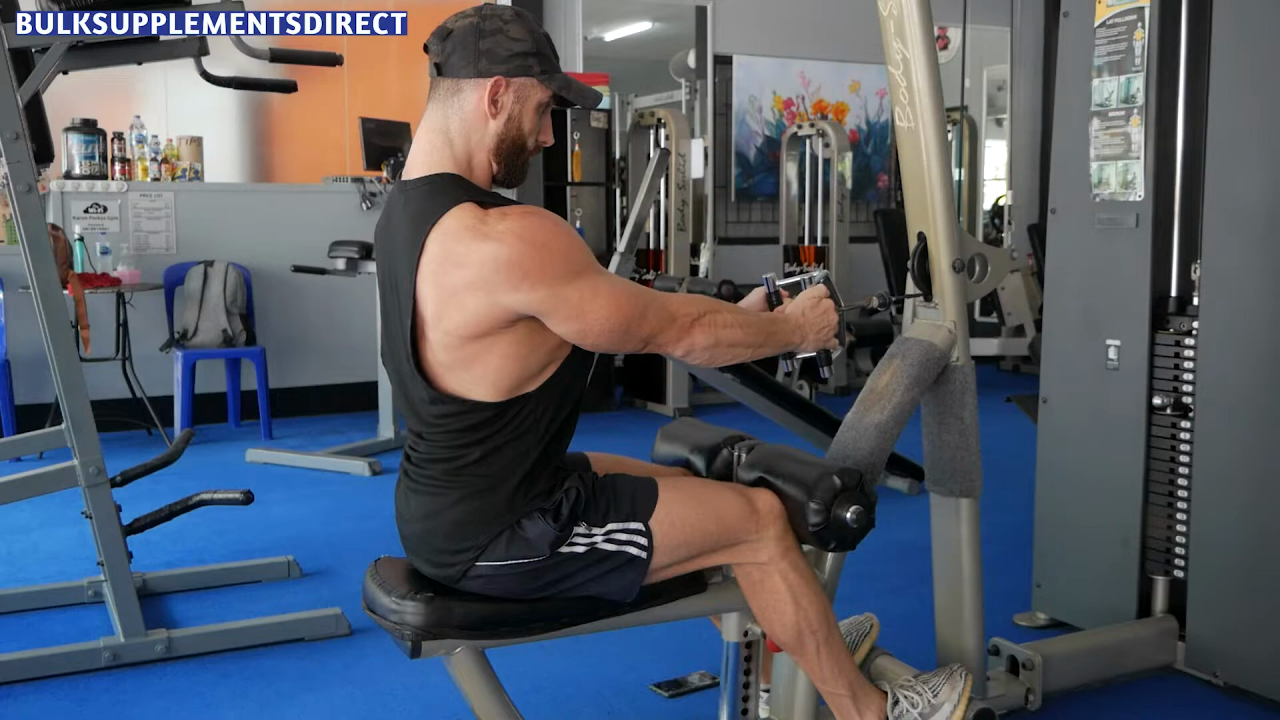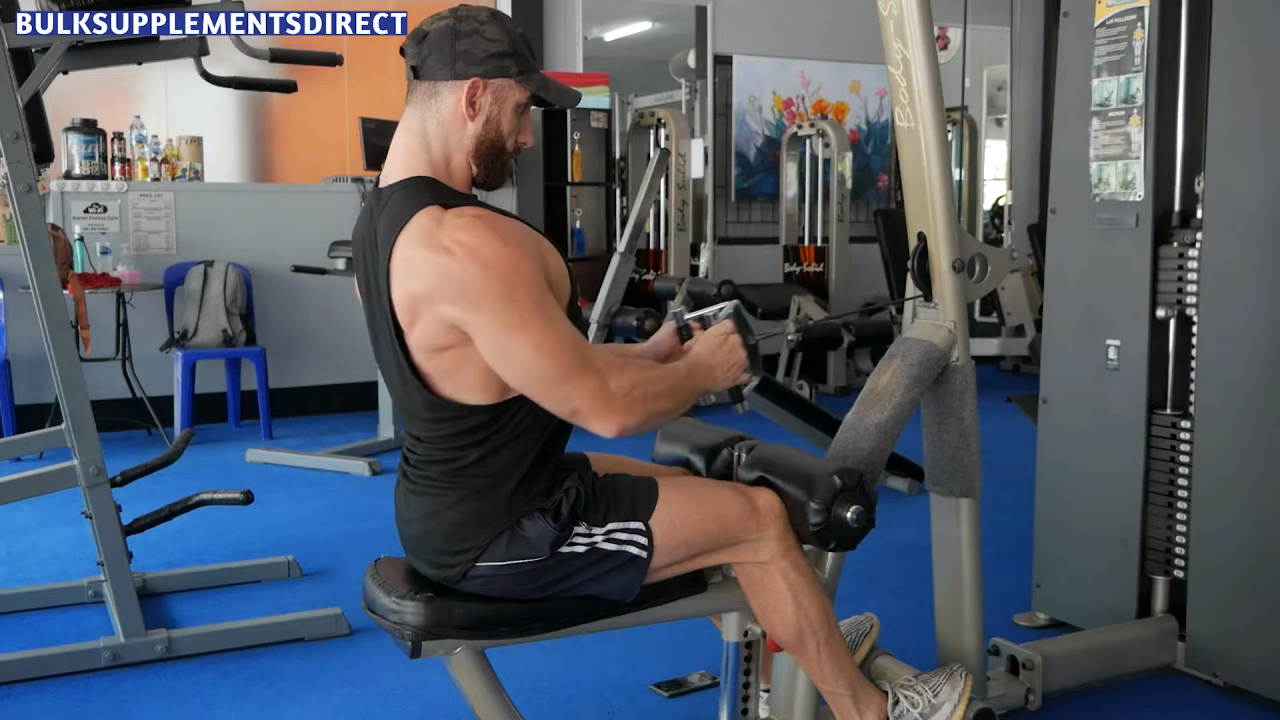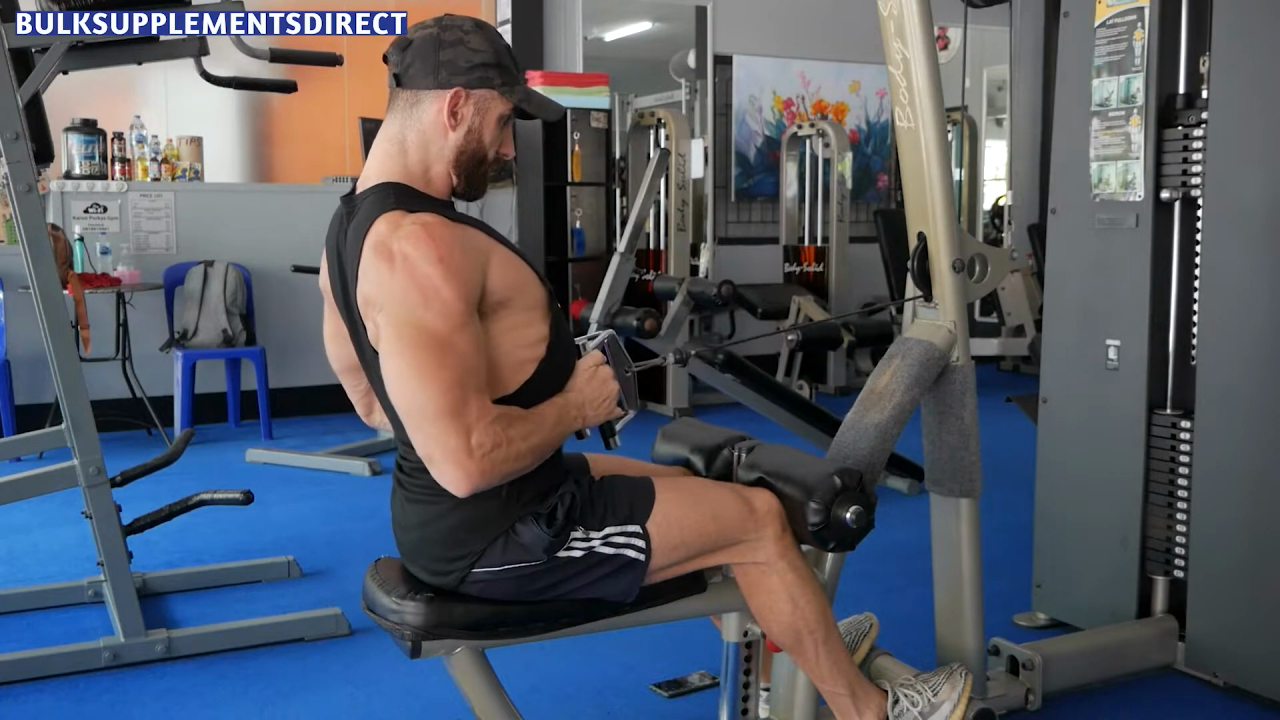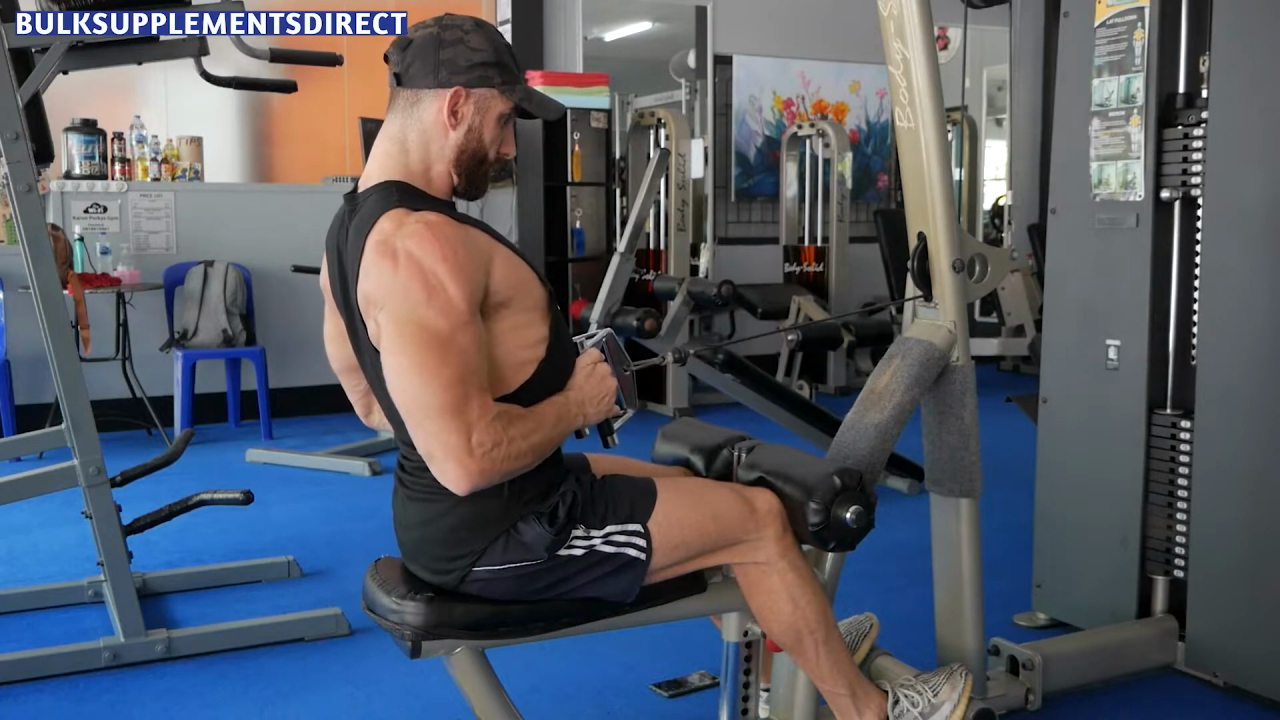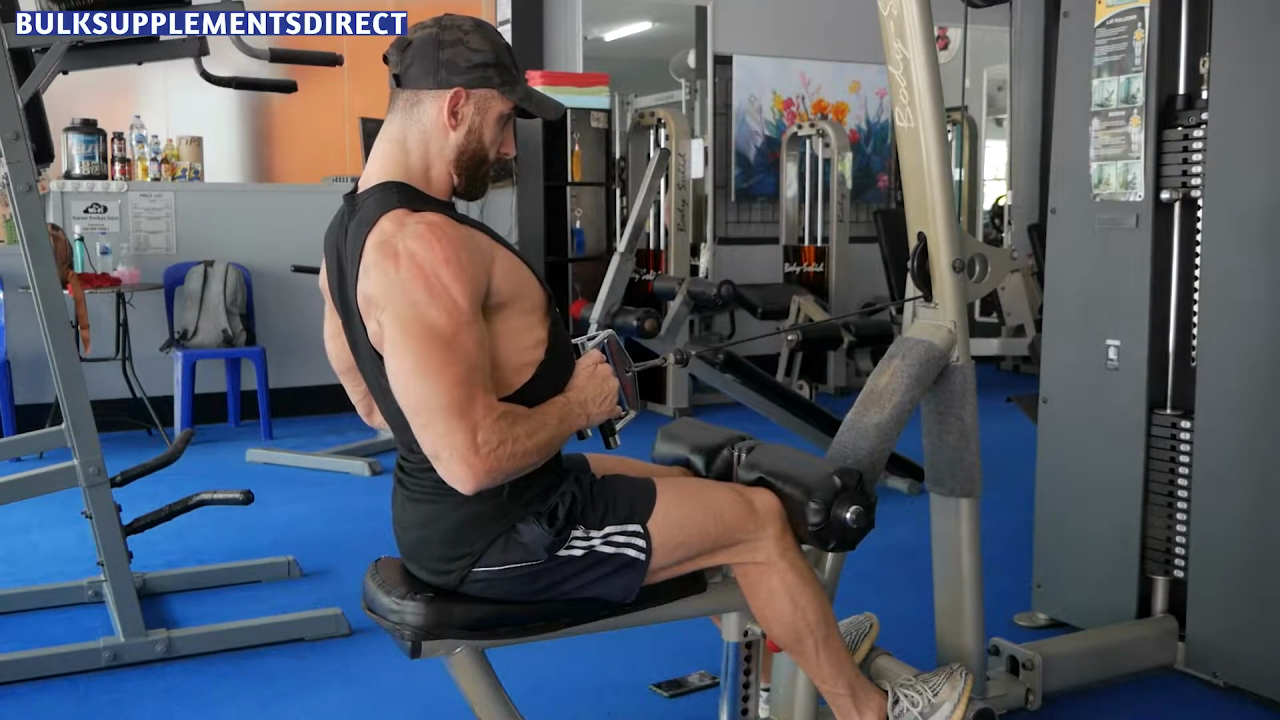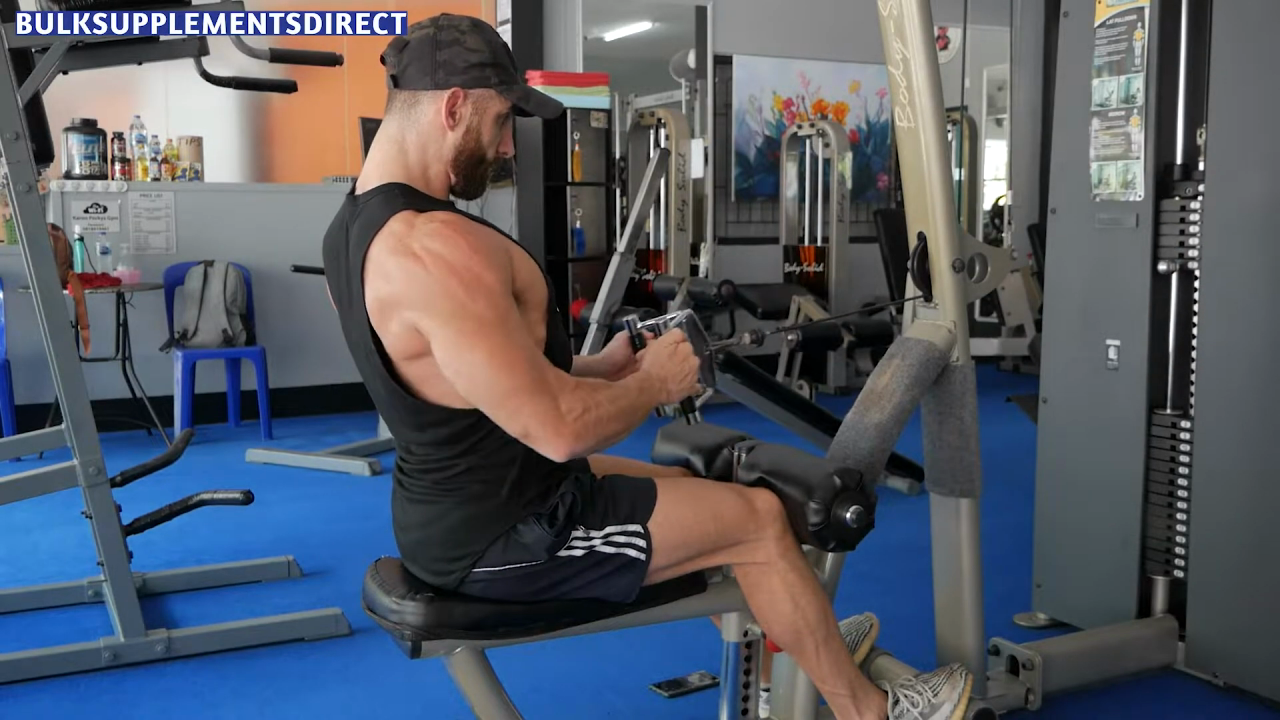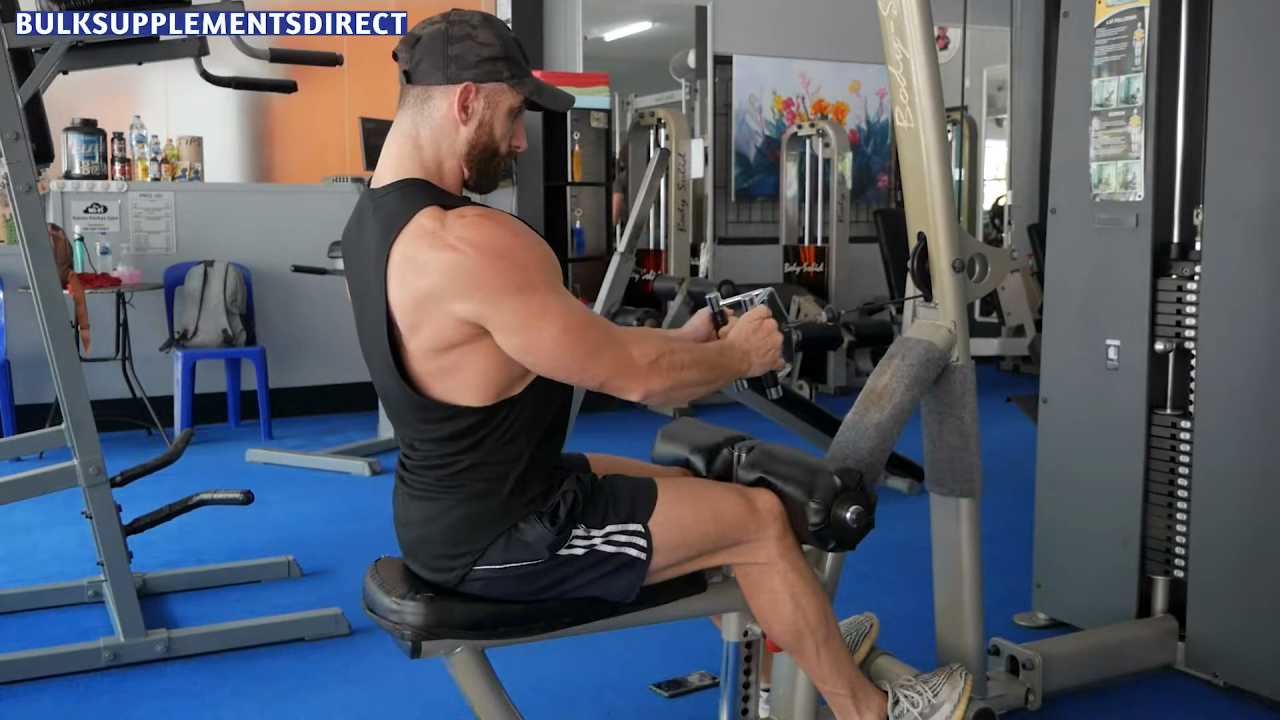
dt=0.4s
person 1, frame 1
left shoulder: (413, 205)
right shoulder: (503, 241)
right elbow: (676, 331)
left wrist: (741, 317)
right wrist: (794, 328)
left hip: (452, 502)
right hip: (501, 532)
left knee: (700, 490)
right knee: (758, 519)
left ankle: (797, 648)
person 1, frame 2
left shoulder: (387, 215)
right shoulder: (465, 244)
right elbow: (607, 406)
left wrist: (642, 356)
right wrist: (705, 370)
left hip: (452, 502)
right hip: (503, 531)
left knee: (690, 488)
right knee: (759, 519)
left ankle: (806, 645)
person 1, frame 3
left shoulder: (357, 225)
right shoulder: (419, 247)
right elbow: (468, 460)
left wrist: (549, 381)
right wrist: (575, 407)
left hip: (441, 513)
right hip: (499, 532)
left knee: (688, 488)
right knee: (757, 519)
left ankle: (798, 650)
person 1, frame 4
left shoulder: (357, 226)
right shoulder: (421, 245)
right elbow: (468, 458)
left wrist: (547, 381)
right wrist: (576, 403)
left hip: (444, 516)
right hip: (501, 532)
left knee: (689, 488)
right knee: (758, 518)
left ankle: (803, 648)
person 1, frame 5
left shoulder: (357, 226)
right shoulder: (422, 246)
right elbow: (472, 458)
left wrist: (548, 376)
right wrist: (579, 404)
left hip: (443, 516)
right hip: (499, 533)
left knee: (686, 488)
right knee: (758, 518)
left ankle: (800, 649)
person 1, frame 6
left shoulder: (357, 227)
right shoulder: (435, 250)
right elbow: (559, 431)
left wrist: (595, 369)
right wrist: (656, 383)
left hip: (448, 509)
right hip: (500, 534)
left knee: (688, 488)
right knee: (757, 519)
left ankle: (800, 648)
person 1, frame 7
left shoulder: (379, 217)
right shoulder: (467, 243)
right elbow: (632, 376)
left wrist: (680, 342)
right wrist: (741, 355)
left hip: (448, 506)
right hip: (501, 533)
left knee: (687, 487)
right knee: (758, 519)
left ankle: (803, 648)
